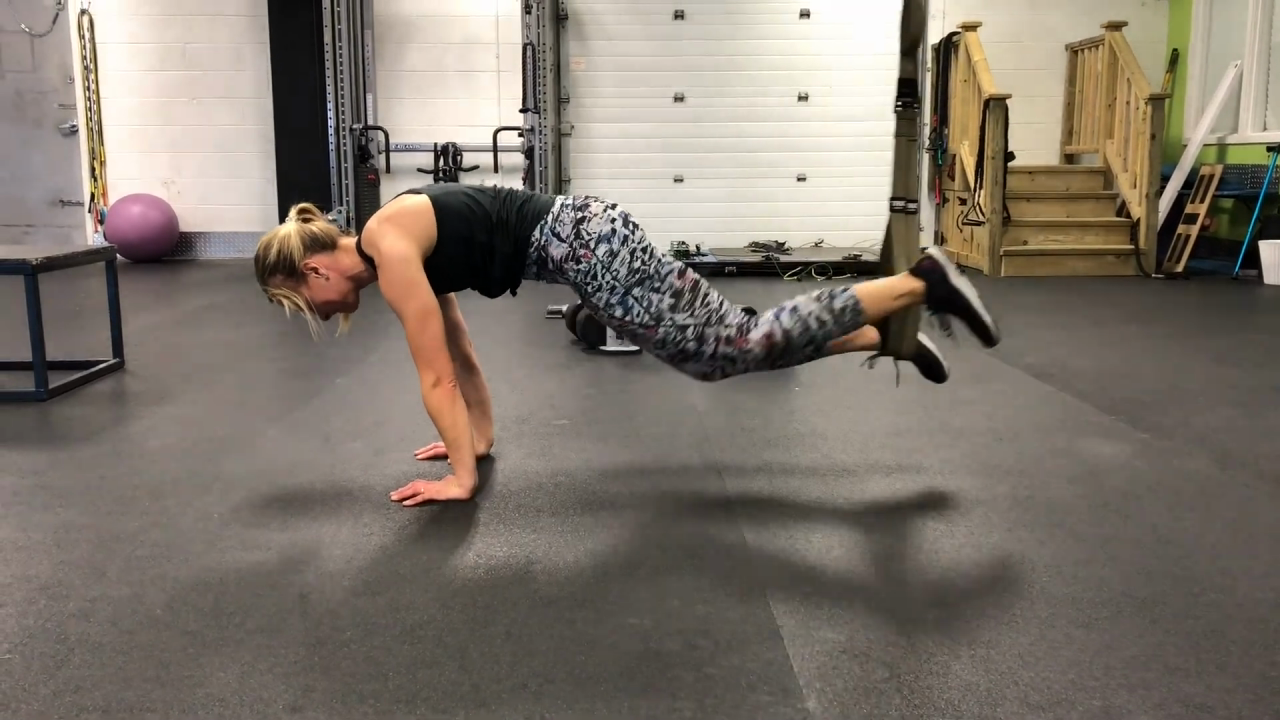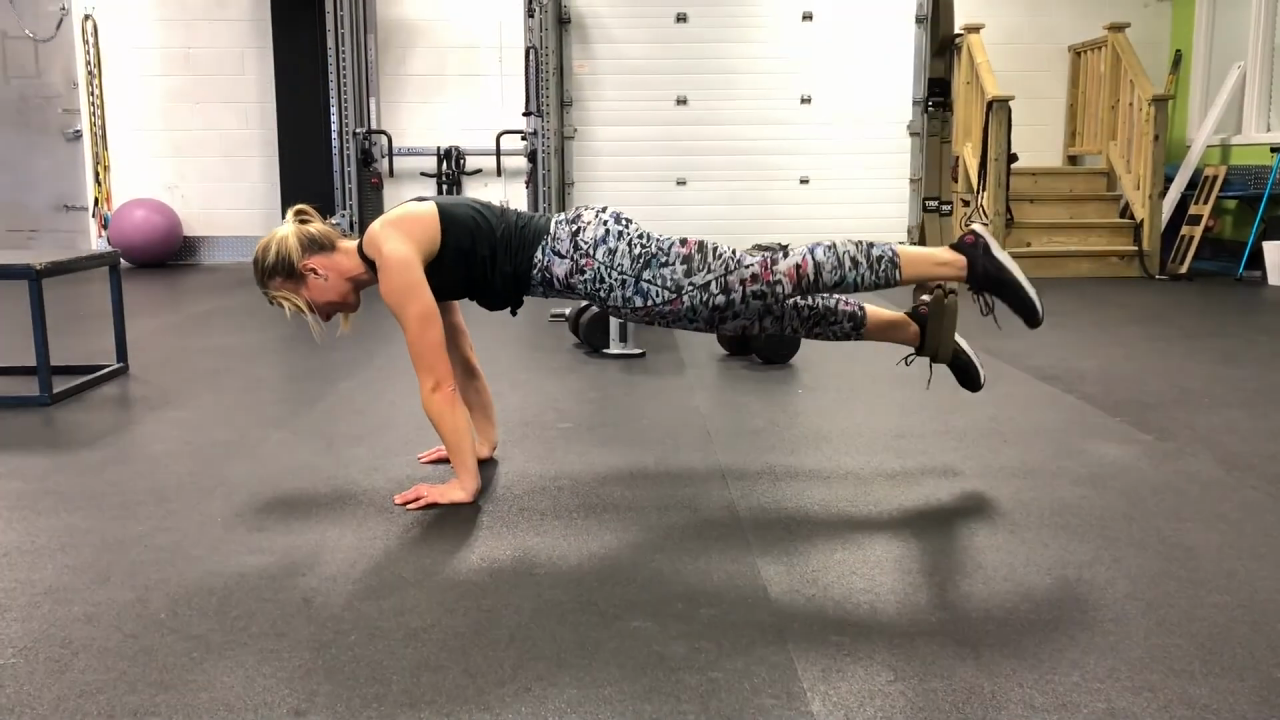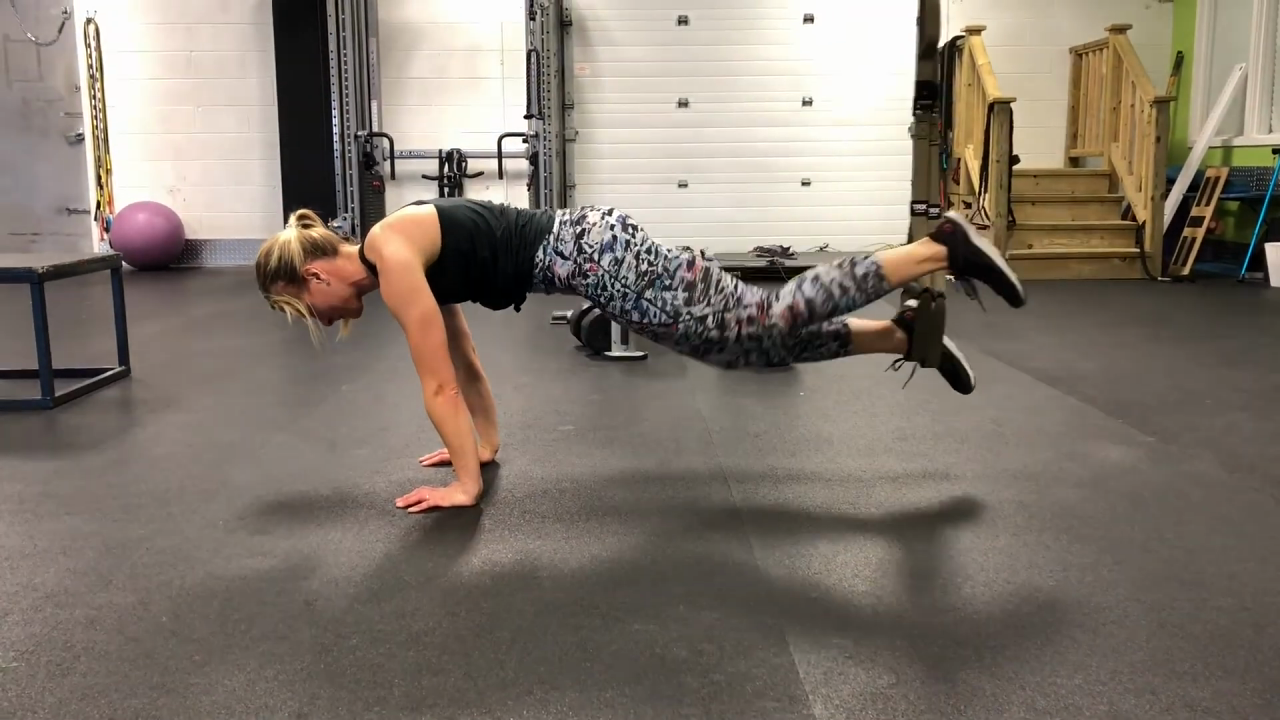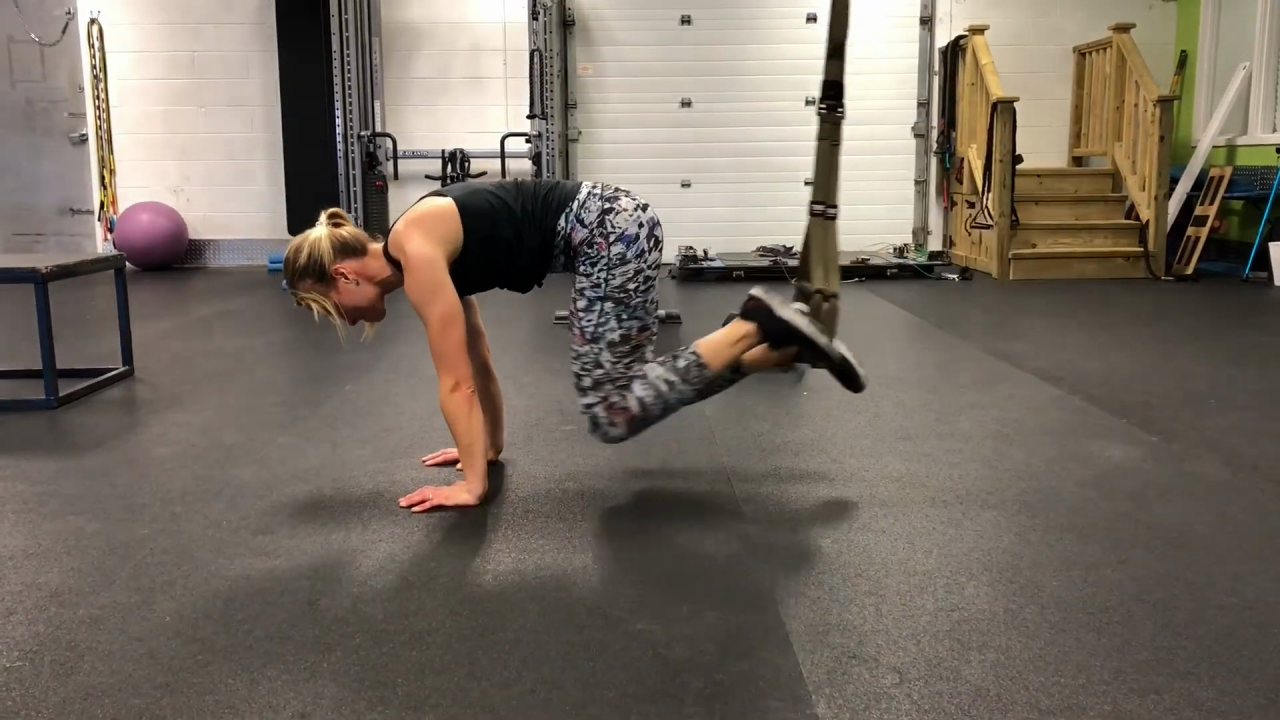
dt=0.5s
person 1, frame 1
left shoulder: (388, 249)
right shoulder: (405, 249)
left elbow: (437, 377)
right elbow: (460, 355)
left wrist: (462, 476)
right wrist: (479, 437)
left hip: (584, 243)
right hip: (582, 242)
left knee: (740, 341)
right knee: (725, 349)
left ankle: (919, 283)
right ankle: (882, 336)
person 1, frame 2
left shoulder: (389, 254)
right shoulder: (408, 254)
left elbow: (436, 381)
right elbow: (460, 359)
left wrist: (464, 481)
right wrist: (482, 442)
left hip: (593, 258)
right hip: (586, 254)
left knee: (772, 281)
right knee: (766, 302)
left ankle: (965, 260)
right ankle: (918, 330)
person 1, frame 3
left shoulder: (390, 256)
right shoulder: (415, 259)
left elbow: (440, 385)
right elbow: (464, 363)
left wrist: (467, 483)
right wrist: (484, 444)
left hip: (594, 254)
right hip: (591, 253)
left knee: (769, 318)
right knee: (763, 330)
left ankle: (937, 251)
right ankle: (907, 335)
person 1, frame 4
left shoulder: (415, 252)
right shoulder: (427, 252)
left elbow: (455, 379)
right elbow: (475, 359)
left wrist: (472, 483)
right wrist: (491, 443)
left hip: (606, 227)
right hip: (605, 228)
left knee: (615, 414)
right knee: (635, 393)
left ankle: (755, 326)
right ankle: (786, 344)
